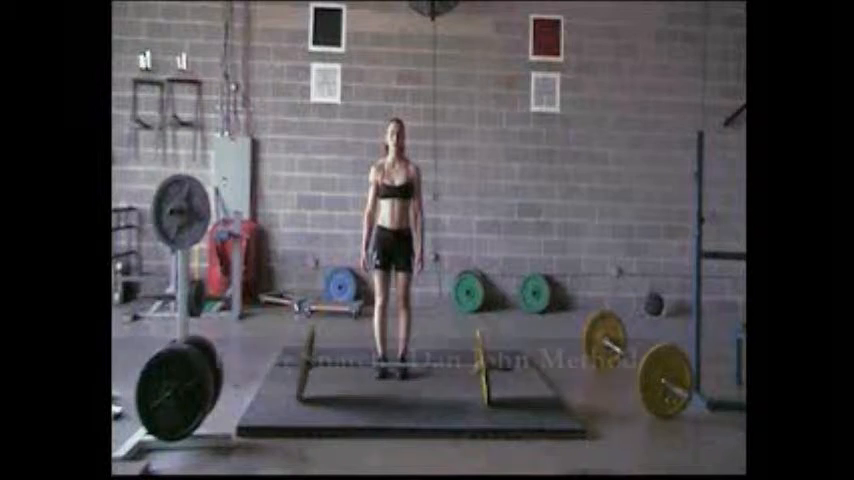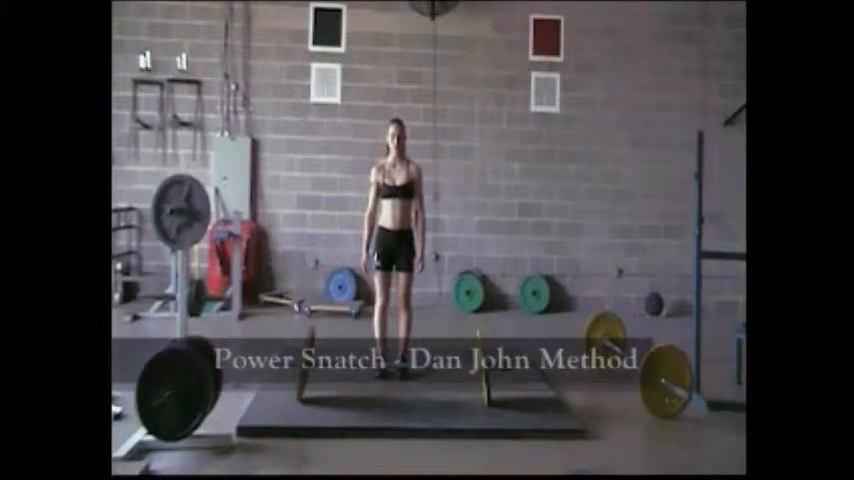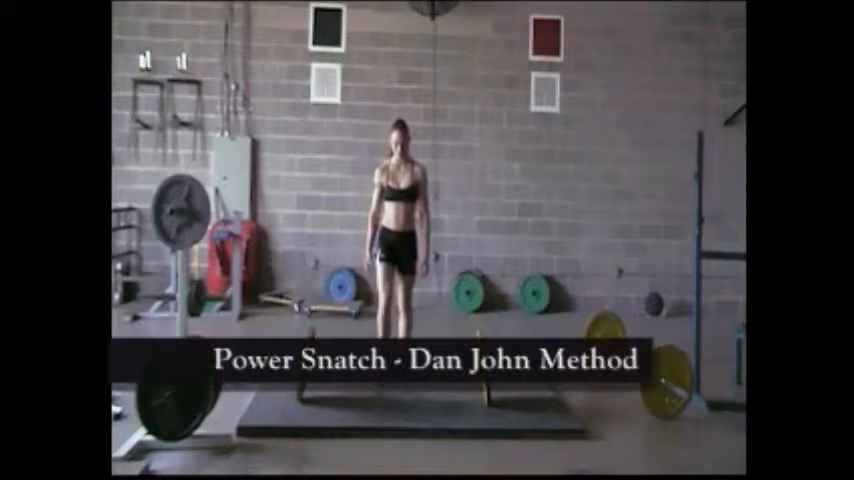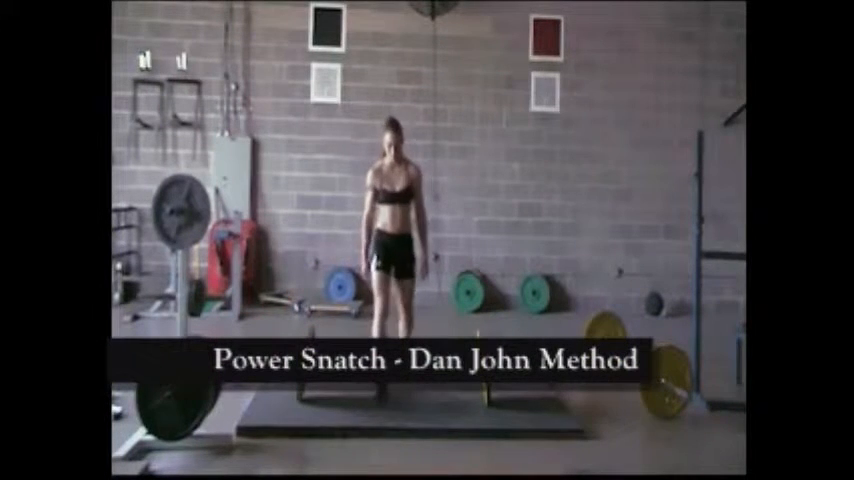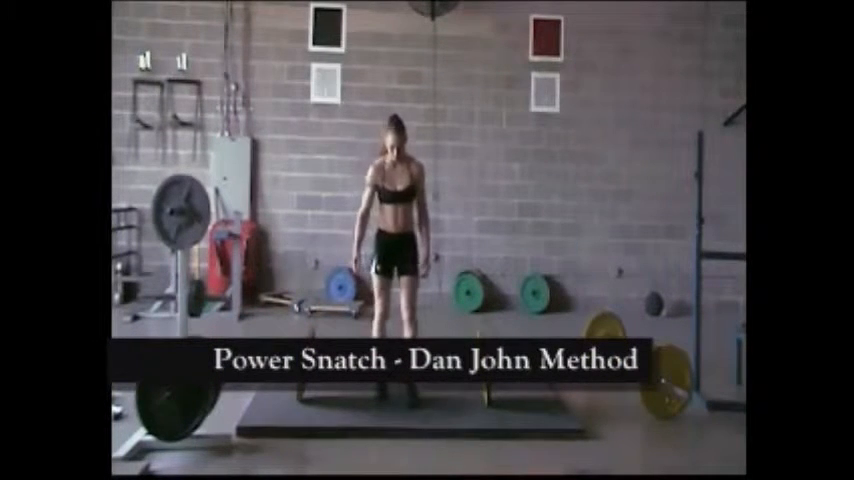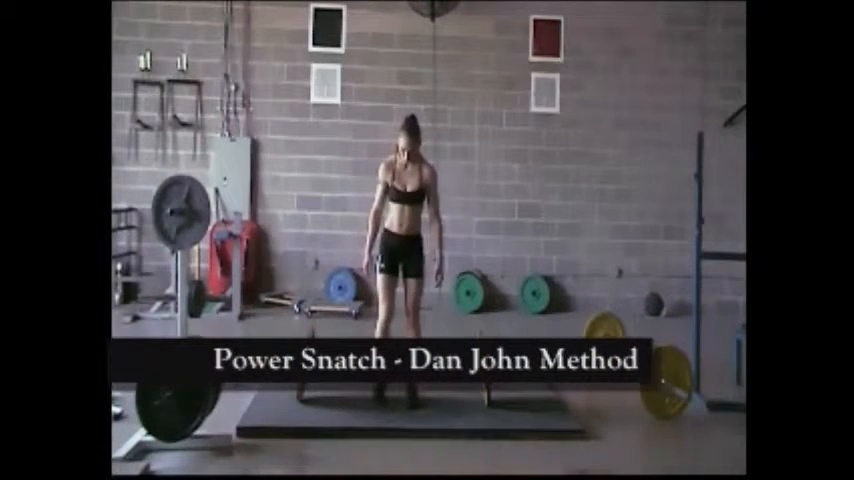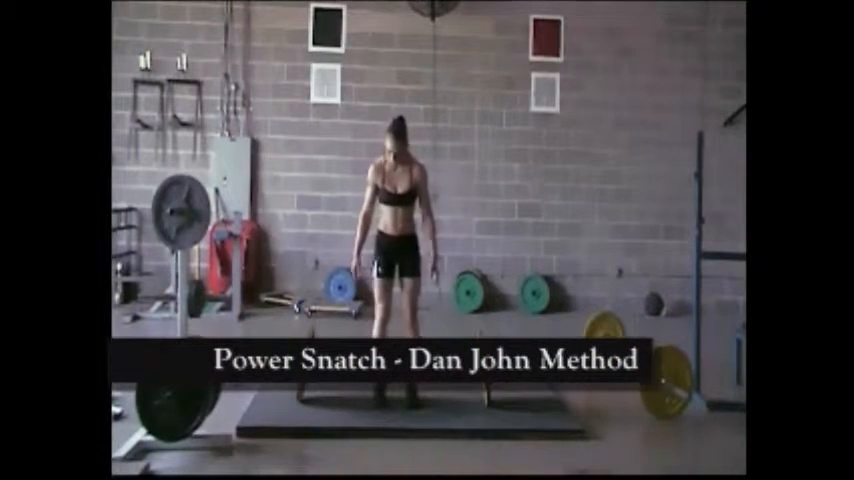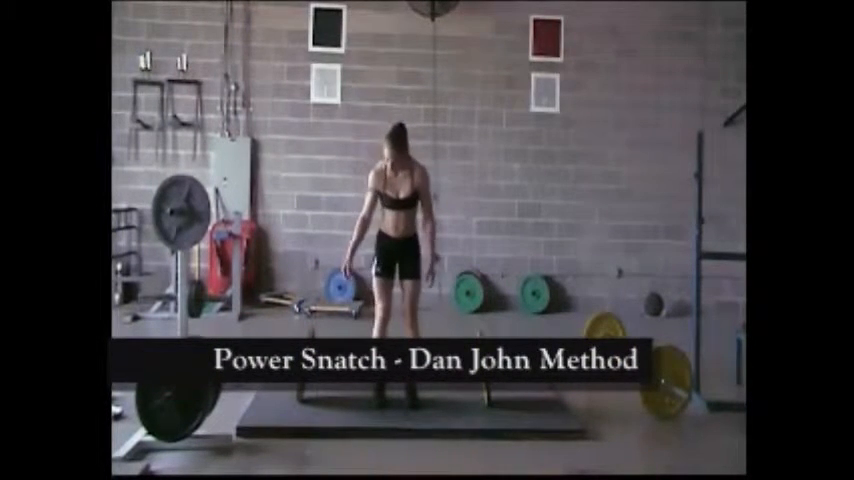
dt=0.4s
person 1, frame 1
left shoulder: (412, 170)
right shoulder: (377, 169)
left elbow: (418, 211)
right elbow: (370, 210)
left wrist: (420, 248)
right wrist: (364, 247)
left hip: (404, 238)
right hip: (382, 237)
left knee: (403, 301)
right knee: (381, 301)
left ankle: (402, 357)
right ankle: (381, 358)
person 1, frame 2
left shoulder: (414, 169)
right shoulder: (378, 169)
left elbow: (419, 211)
right elbow: (371, 211)
left wrist: (421, 249)
right wrist: (364, 248)
left hip: (405, 239)
right hip: (383, 238)
left knee: (404, 301)
right knee: (381, 302)
left ankle: (402, 358)
right ankle: (382, 358)
person 1, frame 3
left shoulder: (418, 172)
right shoulder: (381, 171)
left elbow: (423, 214)
right elbow: (374, 212)
left wrist: (424, 252)
right wrist: (368, 249)
left hip: (408, 240)
right hip: (386, 239)
left knee: (405, 304)
right knee: (385, 300)
person 1, frame 4
left shoulder: (413, 171)
right shoulder: (375, 173)
left elbow: (420, 214)
right elbow: (368, 215)
left wrist: (424, 254)
right wrist: (364, 255)
left hip: (405, 243)
right hip: (381, 243)
left knee: (405, 310)
right knee: (380, 310)
person 1, frame 5
left shoulder: (416, 168)
right shoulder: (376, 169)
left elbow: (422, 212)
right elbow: (364, 211)
left wrist: (426, 249)
right wrist: (356, 247)
left hip: (408, 243)
right hip: (384, 241)
left knee: (408, 313)
right knee: (381, 312)
left ankle: (410, 378)
person 1, frame 6
left shoulder: (428, 172)
right shoulder: (386, 167)
left elbow: (434, 216)
right elbow: (376, 210)
left wrist: (439, 256)
right wrist: (367, 249)
left hip: (413, 245)
right hip: (388, 243)
left knee: (412, 316)
right knee: (385, 313)
left ankle: (411, 381)
person 1, frame 7
left shoulder: (418, 171)
right shoulder: (376, 170)
left elbow: (427, 214)
right elbow: (366, 213)
left wrist: (434, 252)
right wrist: (356, 252)
left hip: (409, 245)
right hip: (383, 244)
left knee: (410, 315)
right knee: (381, 314)
left ankle: (411, 380)
right ankle: (378, 379)
person 1, frame 8
left shoulder: (419, 174)
right shoulder: (376, 174)
left elbow: (428, 218)
right elbow: (365, 216)
left wrist: (432, 256)
right wrist: (350, 253)
left hip: (410, 246)
right hip: (384, 245)
left knee: (410, 316)
right knee: (382, 314)
left ankle: (411, 381)
right ankle: (378, 379)
